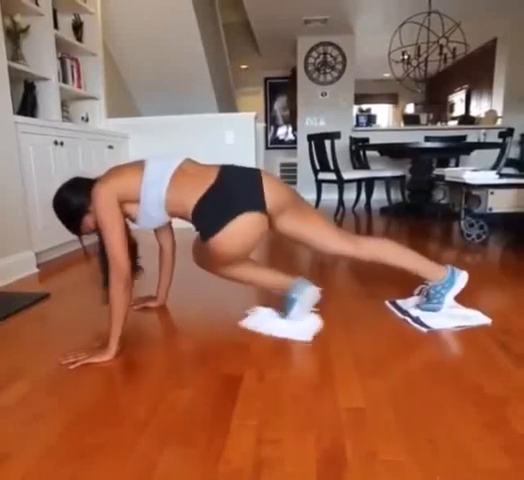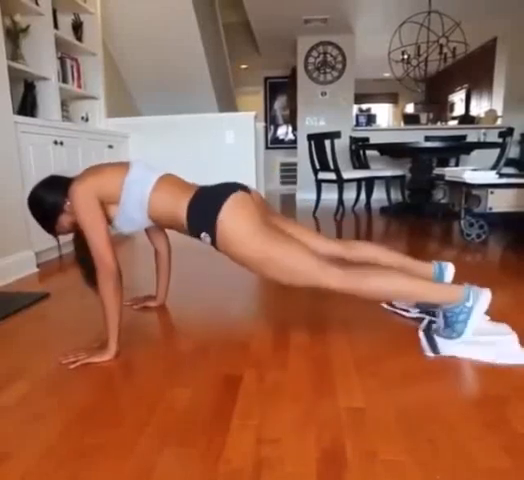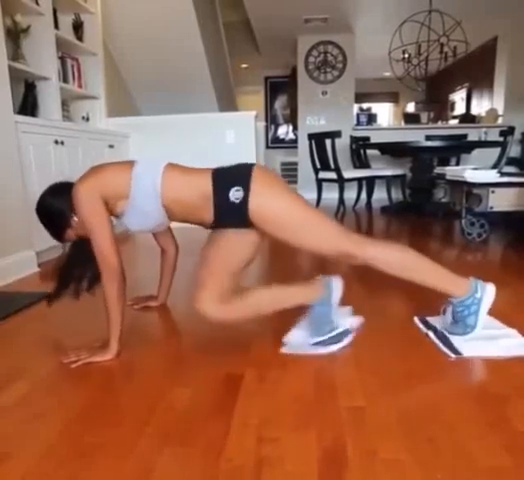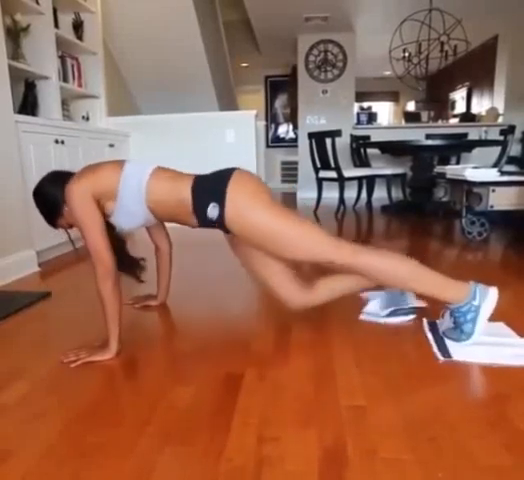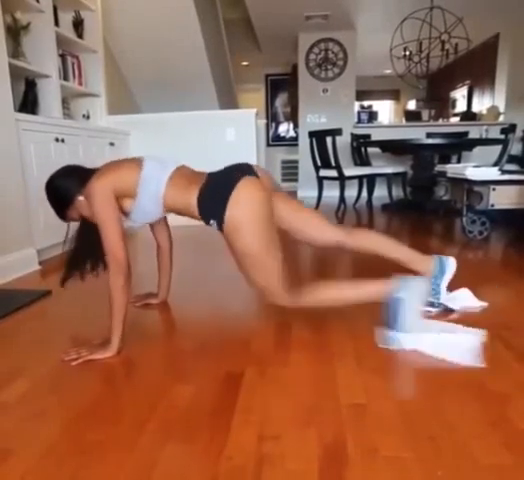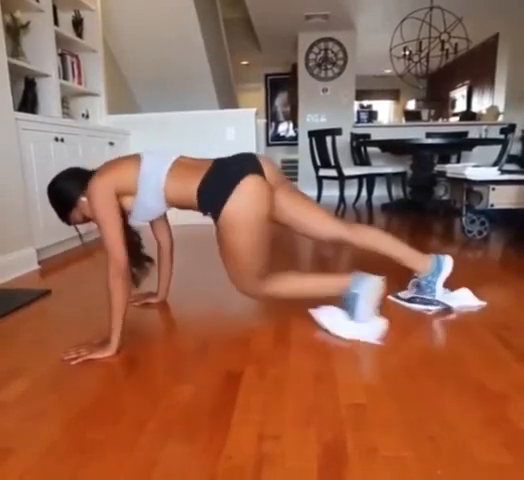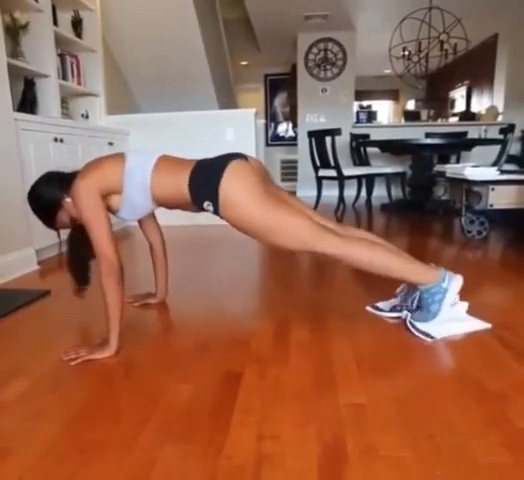
dt=0.4s
person 1, frame 1
left shoulder: (104, 193)
right shoulder: (136, 183)
left elbow: (119, 271)
right elbow: (166, 241)
left wrist: (110, 347)
right wrist: (159, 298)
left hip: (231, 215)
right hip: (254, 181)
left knee: (206, 257)
right knee: (347, 242)
left ankle: (294, 288)
right ankle: (443, 277)
person 1, frame 2
left shoulder: (83, 192)
right shoulder: (114, 187)
left elbow: (108, 270)
right elbow: (159, 241)
left wrist: (110, 347)
right wrist: (158, 297)
left hip: (222, 216)
right hip: (231, 200)
left knee: (334, 276)
right knee: (331, 248)
left ankle: (459, 297)
right ankle: (430, 271)
person 1, frame 3
left shoulder: (87, 190)
right shoulder: (123, 198)
left elbow: (112, 269)
right elbow: (168, 244)
left wrist: (111, 345)
right wrist: (160, 297)
left hip: (244, 189)
right hip: (234, 212)
left knee: (352, 248)
right knee: (211, 306)
left ankle: (467, 291)
right ankle: (318, 294)
person 1, frame 4
left shoulder: (79, 188)
right shoulder: (112, 191)
left elbow: (104, 267)
right elbow: (162, 241)
left wrist: (111, 344)
right wrist: (160, 296)
left hip: (226, 199)
right hip: (222, 207)
left knee: (342, 254)
right knee: (299, 297)
left ankle: (466, 297)
right ankle: (386, 282)
person 1, frame 5
left shoulder: (100, 188)
right shoulder: (125, 181)
left elbow: (119, 265)
right elbow: (162, 236)
left wrist: (111, 343)
right wrist: (161, 294)
left hip: (234, 198)
right hip: (244, 179)
left knee: (286, 295)
right knee: (337, 235)
left ankle: (398, 289)
right ankle: (432, 267)
person 1, frame 6
left shoulder: (99, 187)
right shoulder: (127, 179)
left elbow: (117, 266)
right elbow: (163, 236)
left wrist: (111, 343)
right wrist: (160, 293)
left hip: (234, 191)
right hip: (248, 167)
left knee: (251, 284)
right knee: (338, 229)
left ankle: (353, 285)
right ankle: (430, 266)
person 1, frame 7
left shoulder: (85, 188)
right shoulder: (112, 183)
left elbow: (108, 263)
right elbow: (153, 233)
left wrist: (111, 342)
right wrist: (160, 294)
left hip: (223, 184)
right hip: (231, 171)
left knee: (326, 243)
right knee: (330, 229)
left ankle: (436, 280)
right ankle: (418, 272)
